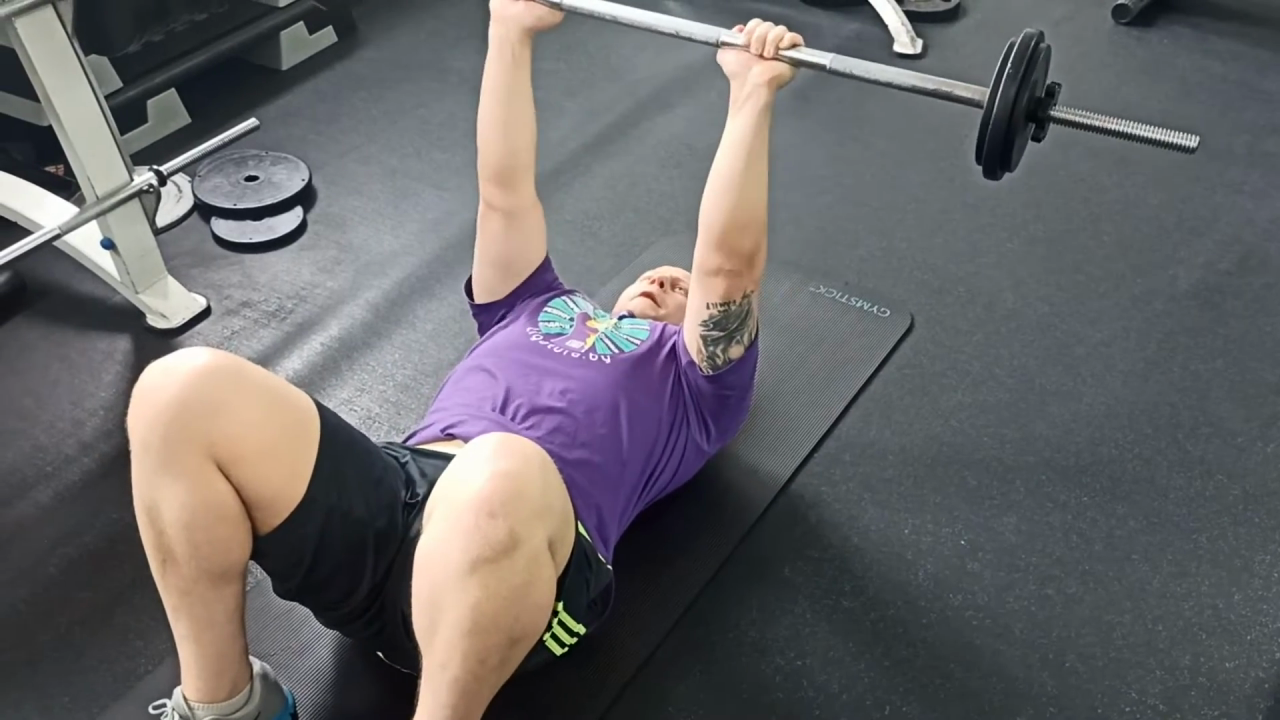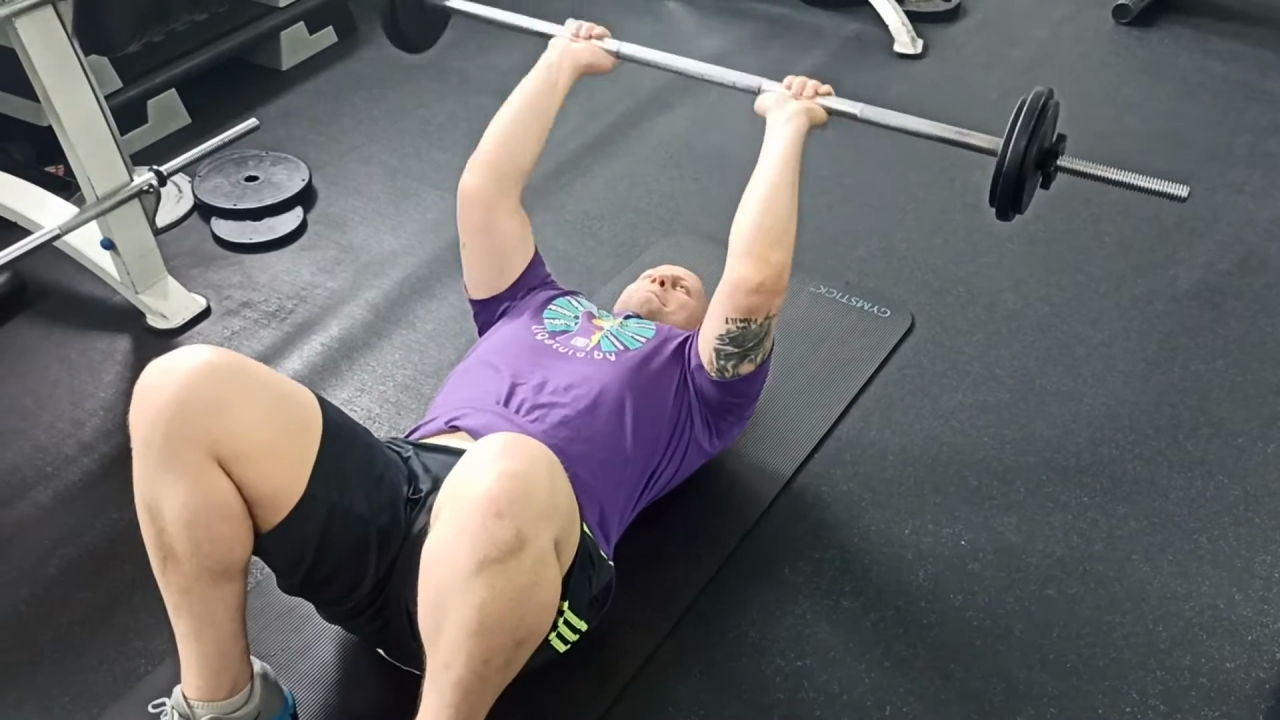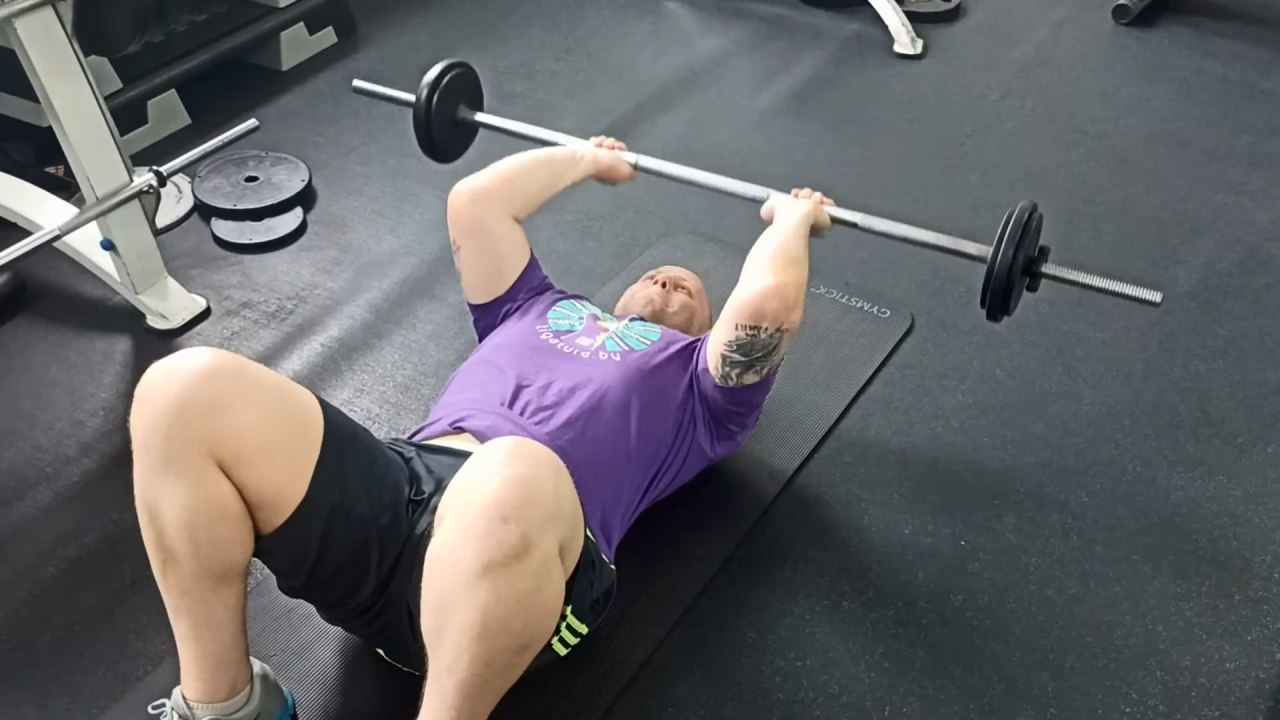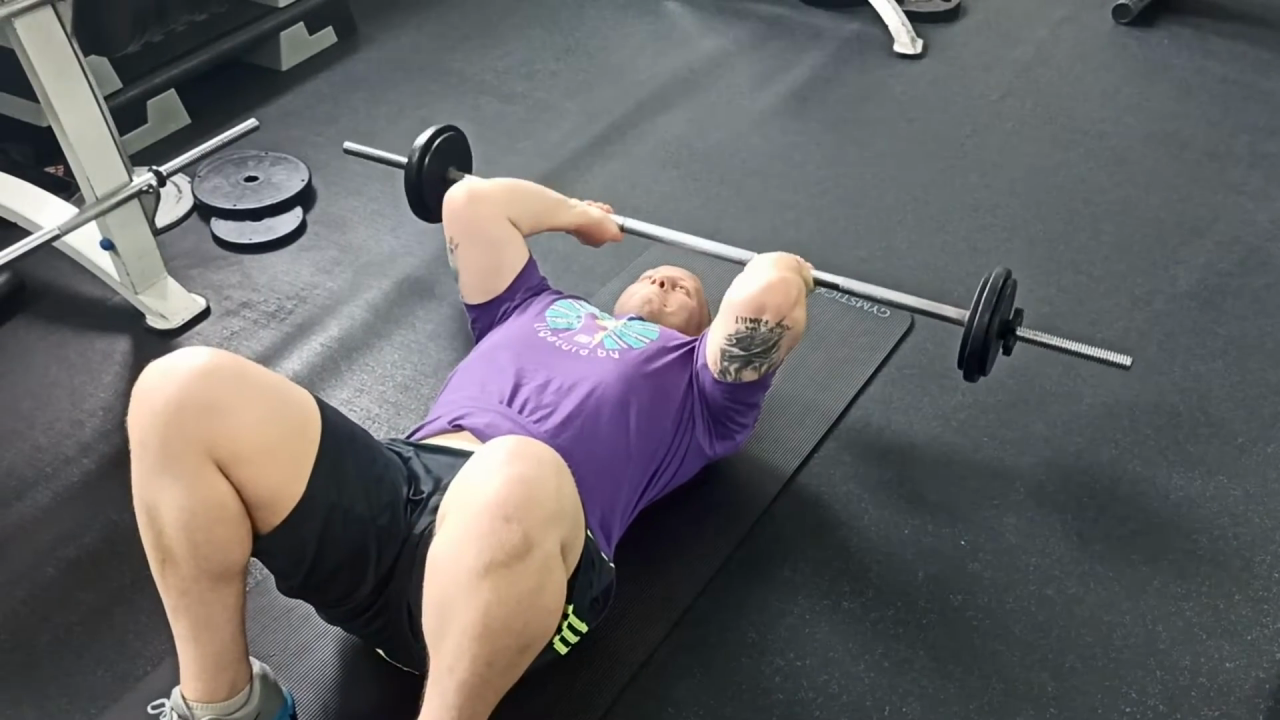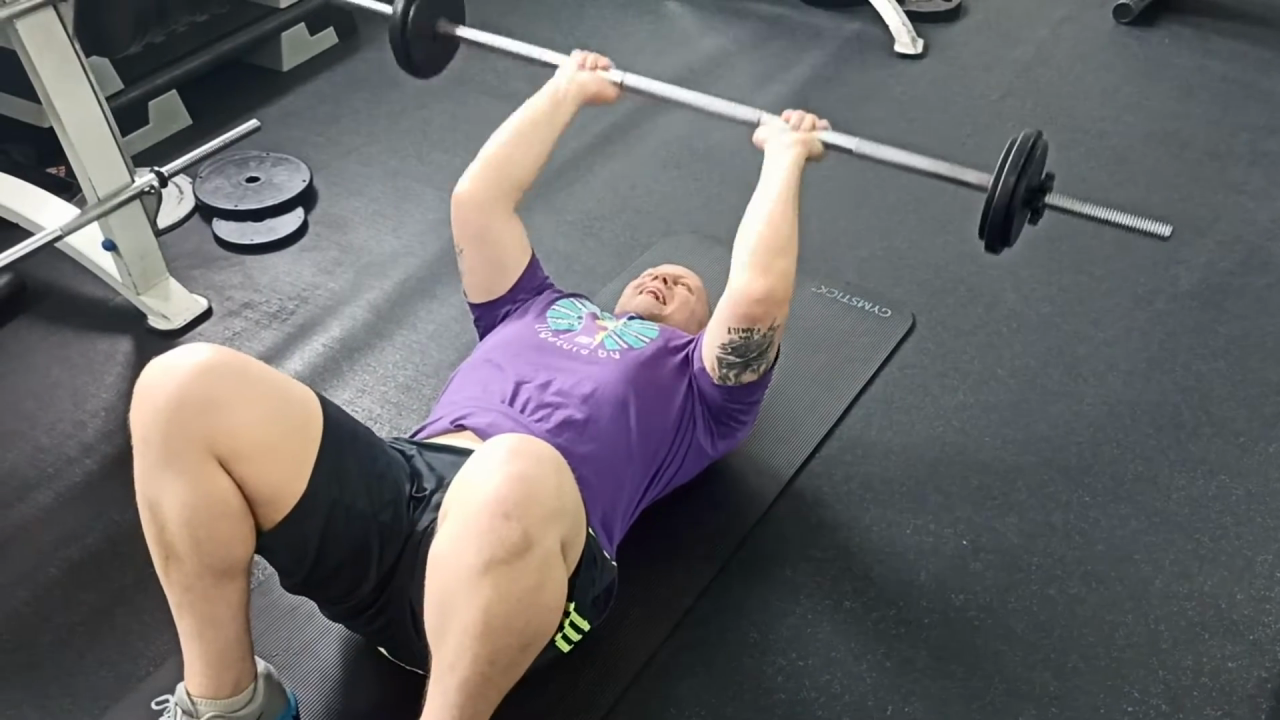
dt=0.3s
person 1, frame 1
left shoulder: (693, 381)
right shoulder: (537, 310)
left elbow: (729, 263)
right elbow: (506, 194)
left wrist: (752, 94)
left hip: (513, 532)
right hip: (389, 493)
left knee: (498, 478)
right knee: (181, 390)
person 1, frame 2
left shoulder: (697, 381)
right shoulder: (540, 309)
left elbow: (754, 280)
right elbow: (484, 194)
left wrist: (787, 126)
right wrist: (561, 64)
left hip: (519, 525)
right hip: (394, 486)
left knee: (506, 476)
right knee: (183, 387)
person 1, frame 3
left shoulder: (700, 381)
right shoulder: (544, 309)
left elbow: (768, 303)
right elbow: (473, 205)
left wrist: (791, 220)
right wrist: (585, 160)
left hip: (524, 522)
right hip: (392, 495)
left knee: (510, 486)
right knee: (184, 390)
person 1, frame 4
left shoulder: (697, 382)
right shoulder: (539, 312)
left elbow: (769, 305)
right elbow: (468, 202)
left wrist: (777, 266)
right wrist: (577, 215)
left hip: (523, 520)
right hip: (398, 485)
left knee: (513, 479)
right knee: (182, 390)
person 1, frame 5
left shoulder: (698, 383)
right shoulder: (547, 310)
left elbow: (758, 294)
right elbow: (477, 206)
left wrist: (785, 155)
right wrist: (566, 91)
left hip: (524, 517)
right hip: (398, 486)
left knee: (511, 479)
right knee: (184, 387)
